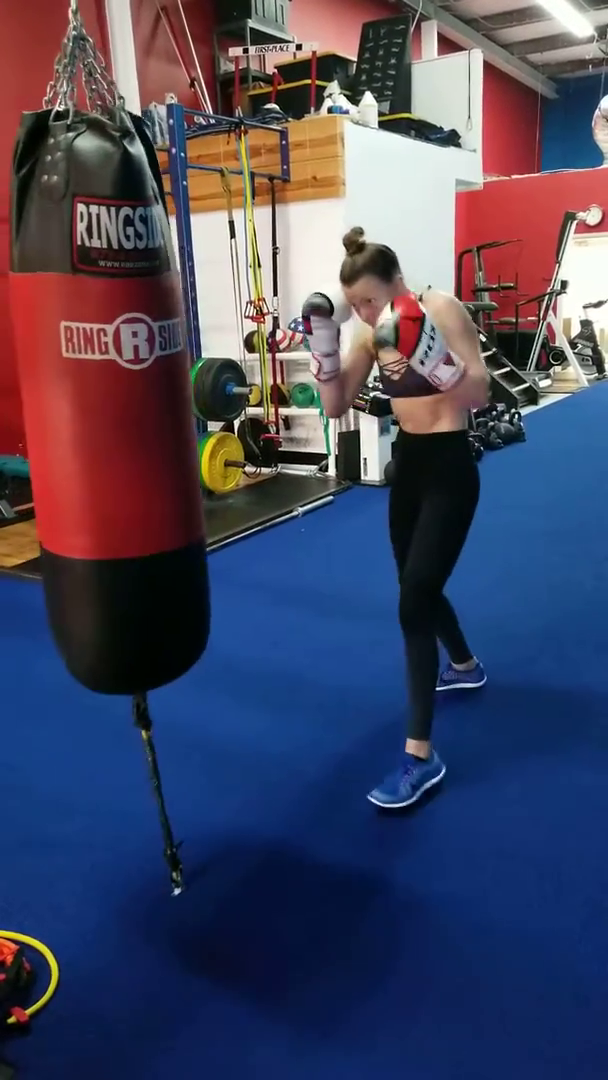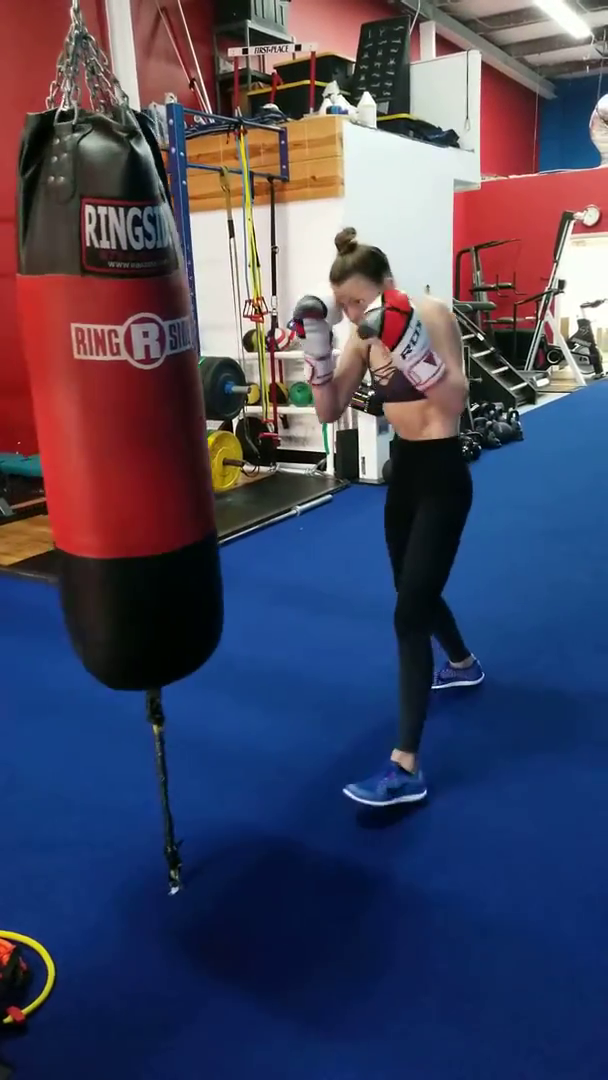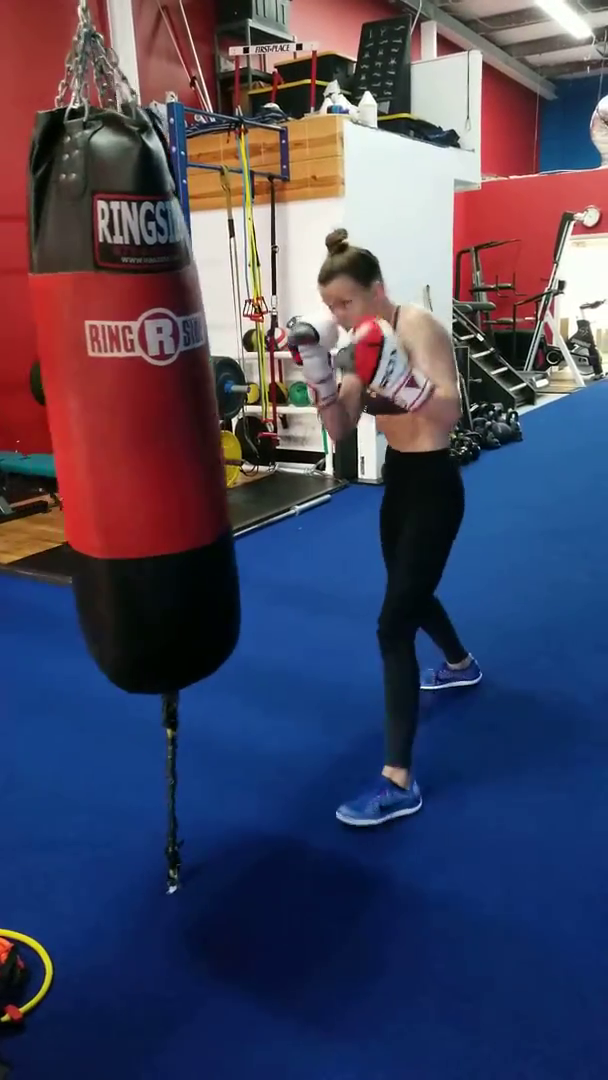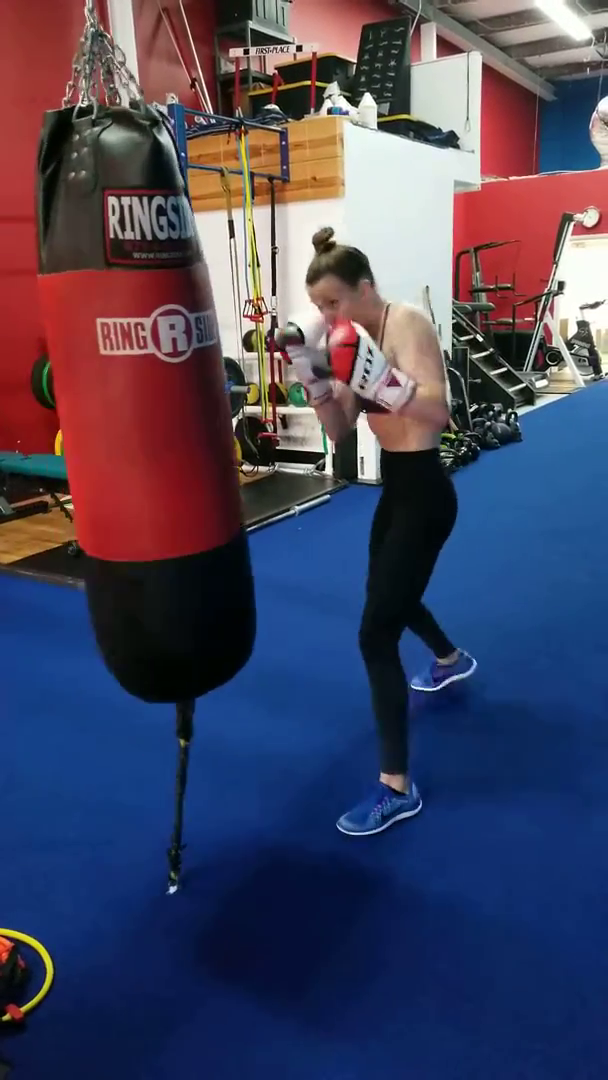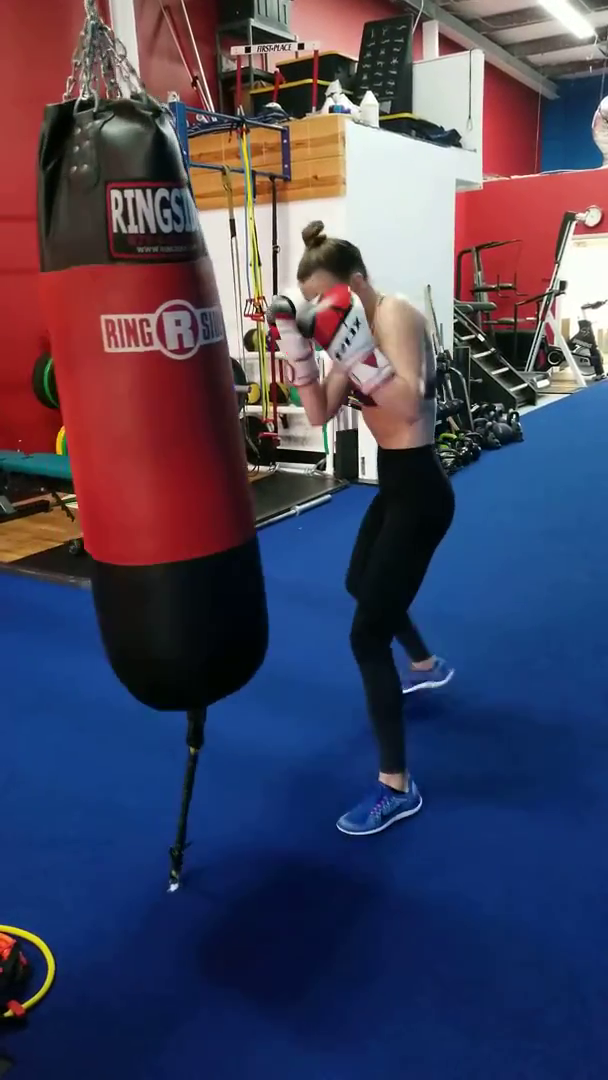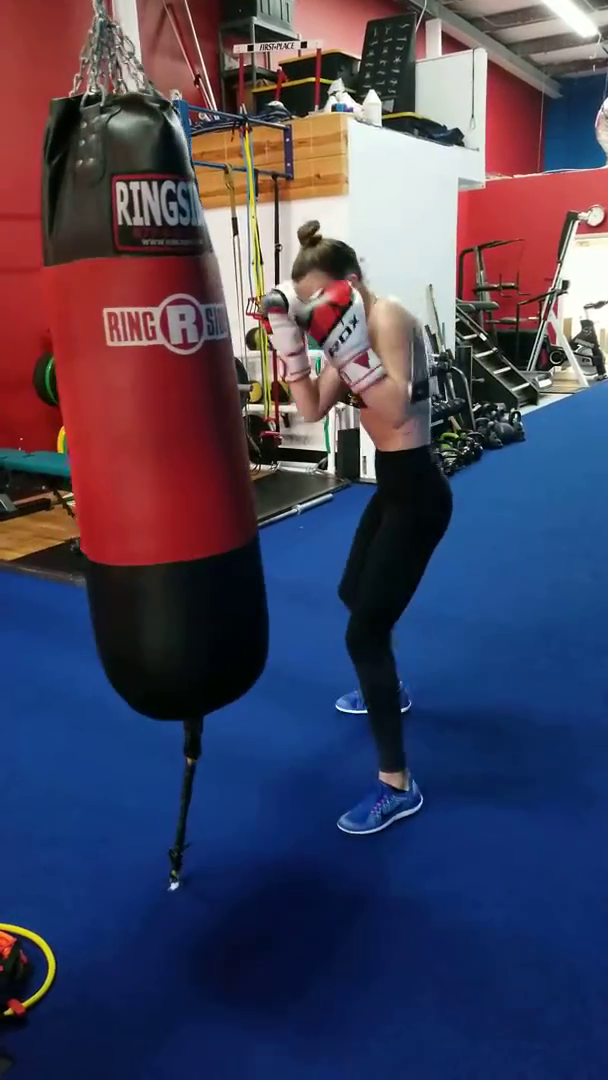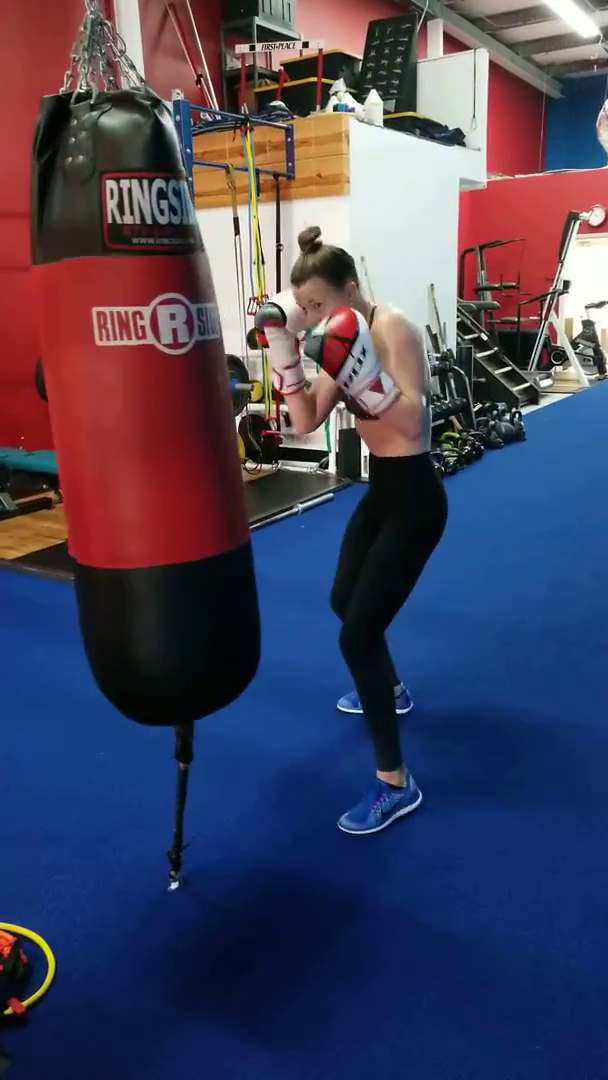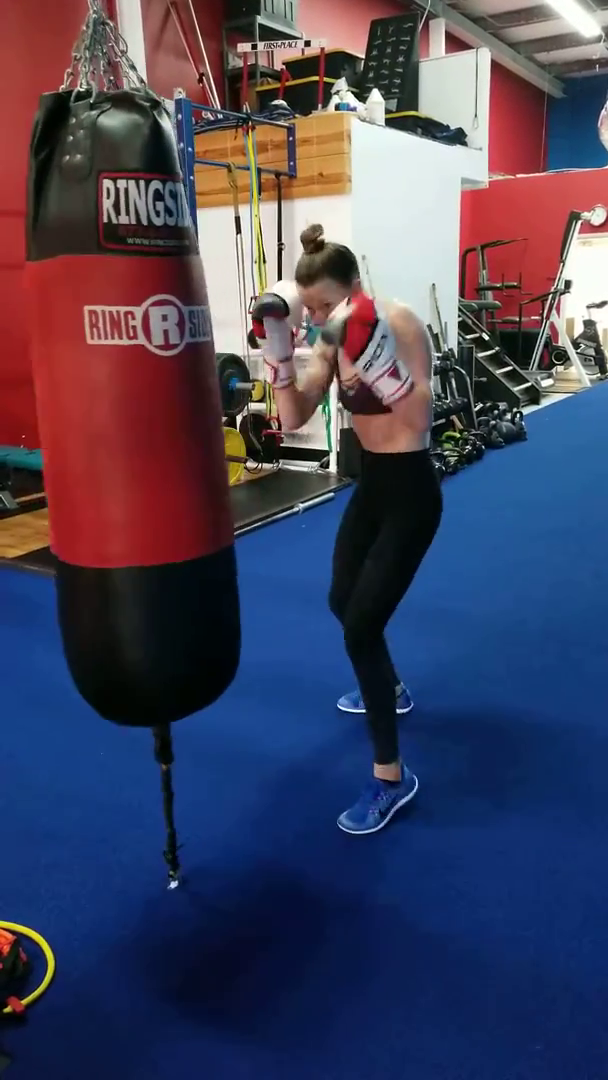
dt=0.1s
person 1, frame 1
left shoulder: (442, 309)
right shoulder: (370, 334)
left elbow: (479, 394)
right elbow: (334, 407)
left wrist: (427, 350)
right wrist: (323, 344)
left hip: (449, 468)
right hip: (407, 464)
left knee: (414, 607)
right knee: (419, 584)
left ankle: (420, 756)
right ankle: (464, 667)
person 1, frame 2
left shoulder: (430, 314)
right shoulder: (363, 337)
left elbow: (456, 402)
right elbow: (329, 412)
left wrist: (411, 347)
right wrist: (317, 347)
left hip: (441, 474)
right hip: (403, 469)
left knee: (409, 613)
right knee: (415, 588)
left ankle: (406, 767)
right ankle: (462, 665)
person 1, frame 3
left shoulder: (419, 325)
right shoulder: (360, 342)
left elbow: (449, 413)
right elbow: (339, 429)
left wrist: (390, 372)
right wrist: (319, 371)
left hip: (432, 487)
right hip: (400, 482)
left knee: (392, 627)
right knee: (409, 593)
left ankle: (398, 782)
right ankle: (461, 665)
person 1, frame 4
left shoulder: (406, 321)
right shoulder: (354, 340)
left elbow: (436, 413)
right elbow: (337, 430)
left wrist: (372, 373)
right wrist: (312, 372)
left hip: (424, 490)
right hip: (397, 483)
left knee: (376, 634)
right knee: (388, 594)
left ankle: (396, 786)
right ankle: (451, 658)
person 1, frame 5
left shoulder: (396, 315)
right shoulder: (354, 326)
left elbow: (408, 407)
right elbow: (321, 414)
left wrist: (353, 348)
right wrist: (296, 347)
left hip: (418, 490)
right hip: (398, 483)
left knee: (366, 632)
right knee: (362, 586)
left ankle: (397, 787)
right ankle: (425, 663)
person 1, frame 6
left shoulder: (389, 318)
right shoulder: (349, 326)
left elbow: (396, 411)
right elbow: (312, 411)
left wrist: (348, 346)
right wrist: (290, 342)
left hip: (415, 490)
right hip: (395, 485)
left knee: (363, 634)
right knee: (354, 592)
left ankle: (396, 785)
right ankle: (389, 691)
person 1, frame 7
left shoulder: (390, 328)
right shoulder: (339, 340)
left elbow: (410, 425)
right elbow: (307, 421)
left wrist: (356, 366)
right wrist: (285, 353)
left hip: (415, 495)
right hip: (380, 488)
left knee: (357, 631)
right knee: (344, 601)
left ankle: (395, 783)
right ankle: (389, 690)
person 1, frame 8
left shoulder: (400, 321)
right shoulder: (332, 340)
left elbow: (420, 419)
right elbow: (292, 418)
left wrist: (372, 353)
right wrist: (276, 350)
left hip: (410, 491)
right hip: (371, 484)
left knee: (363, 626)
right knee: (344, 601)
left ankle: (390, 777)
right ankle: (390, 690)
